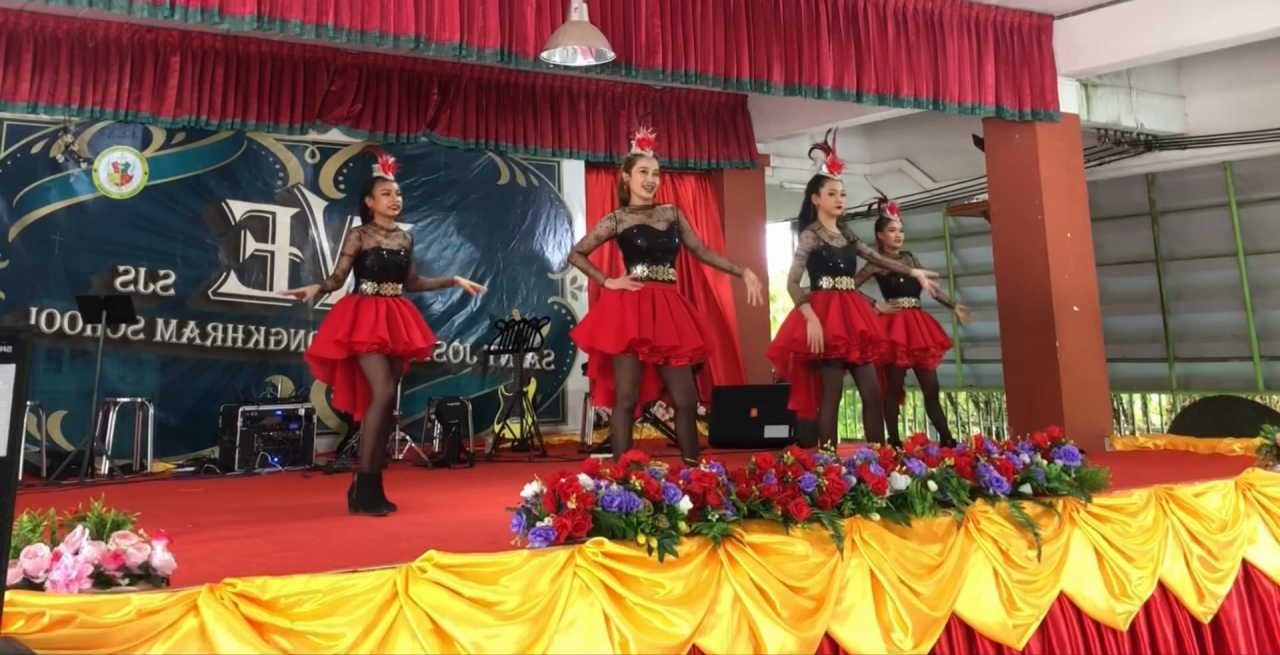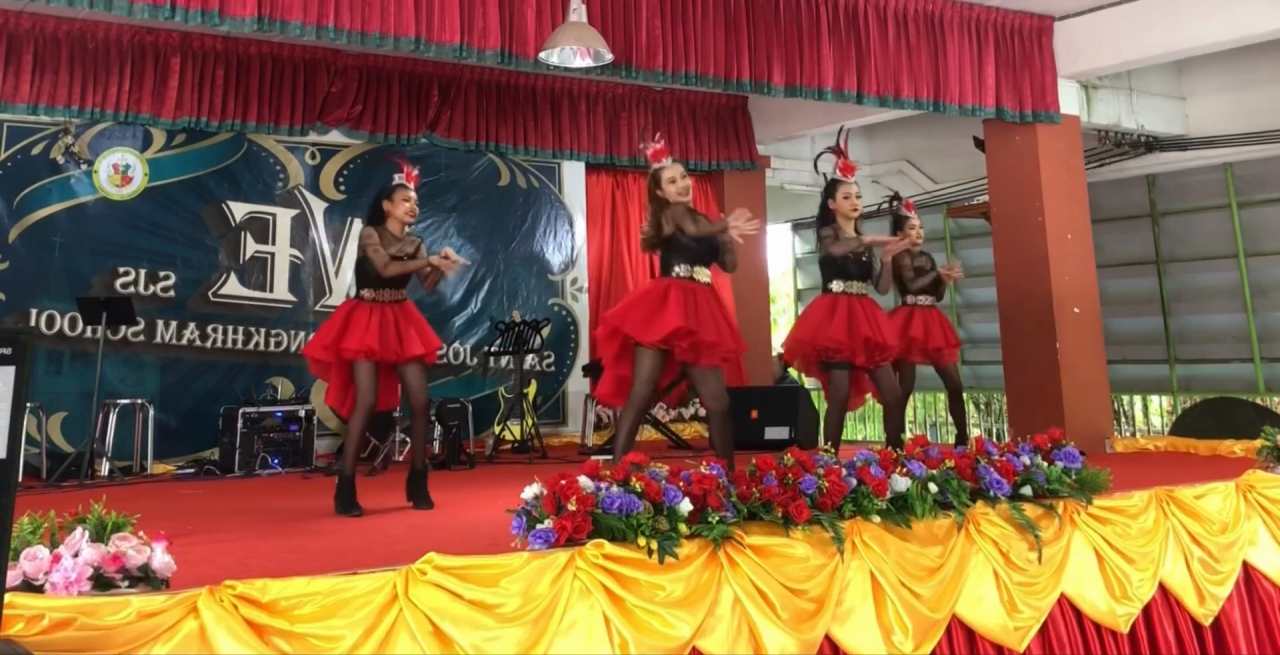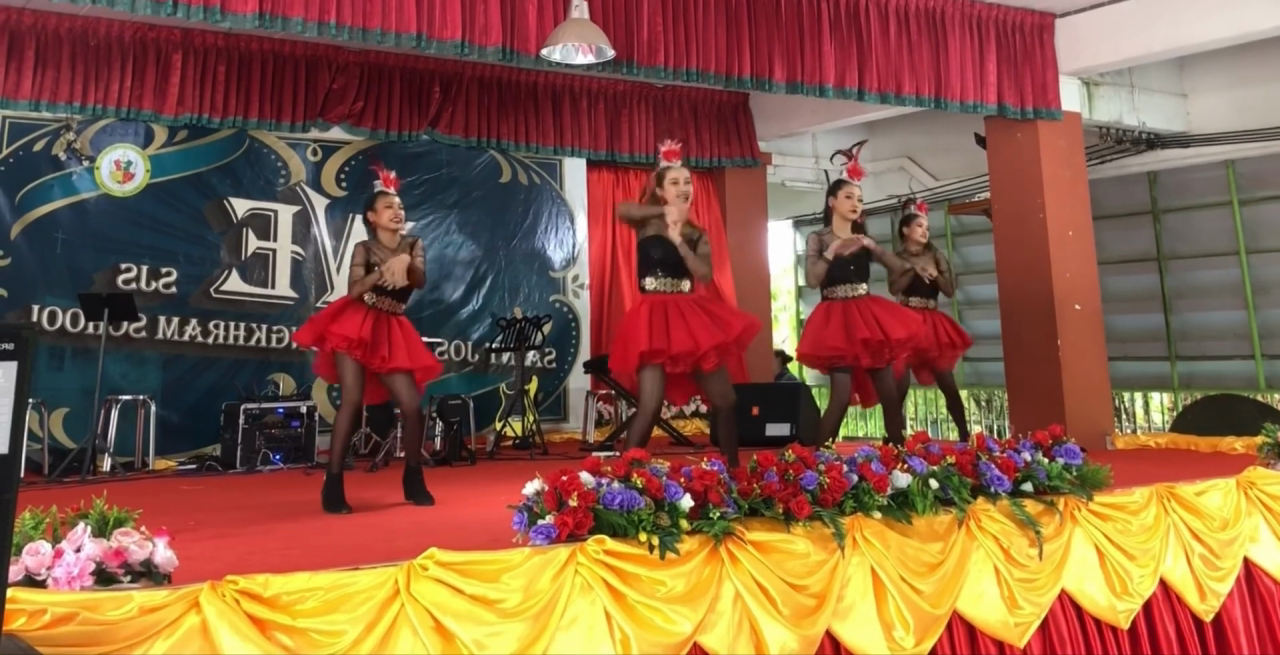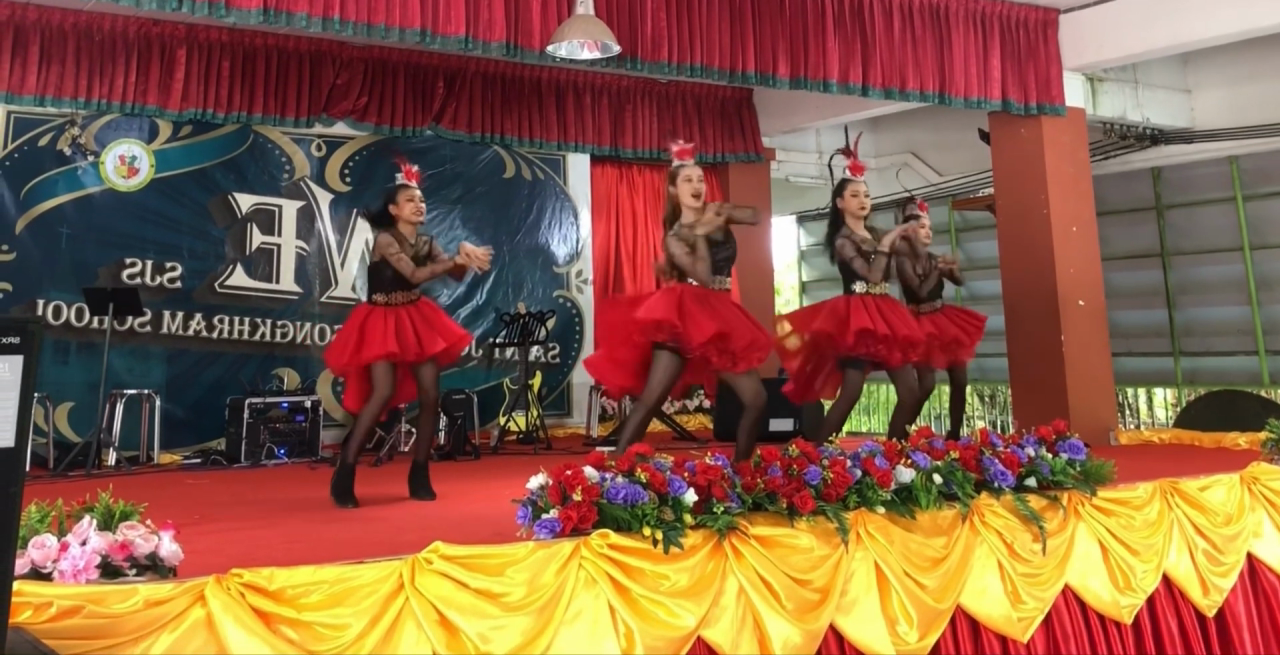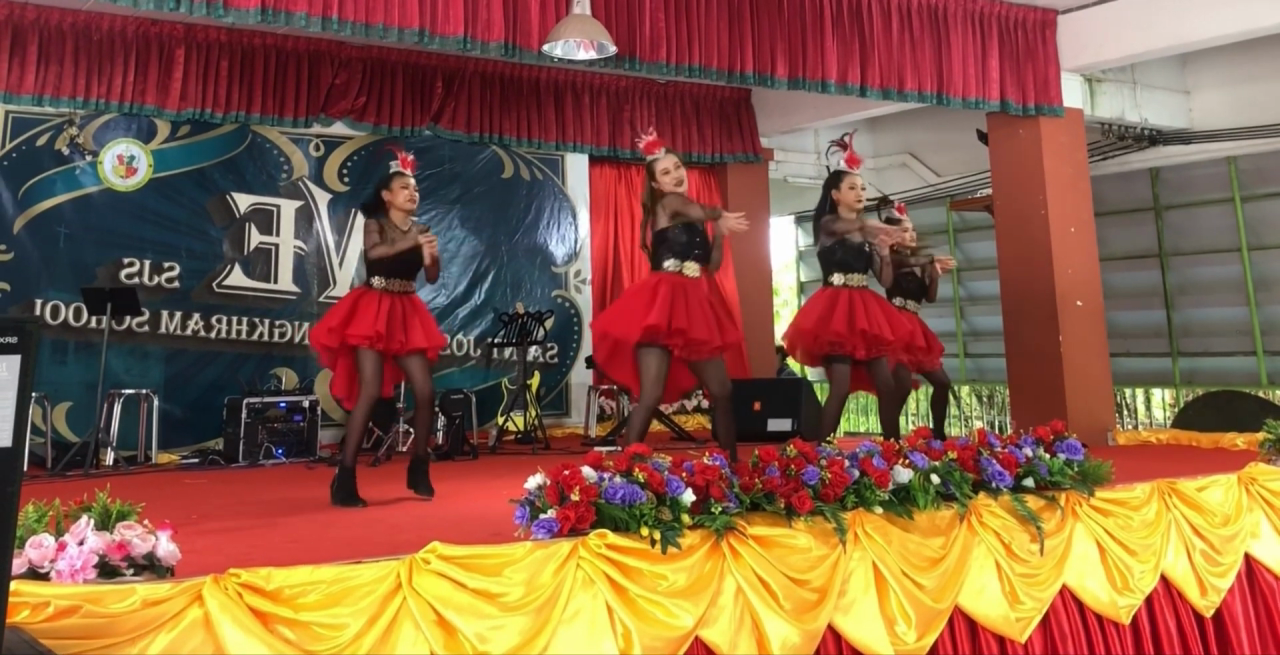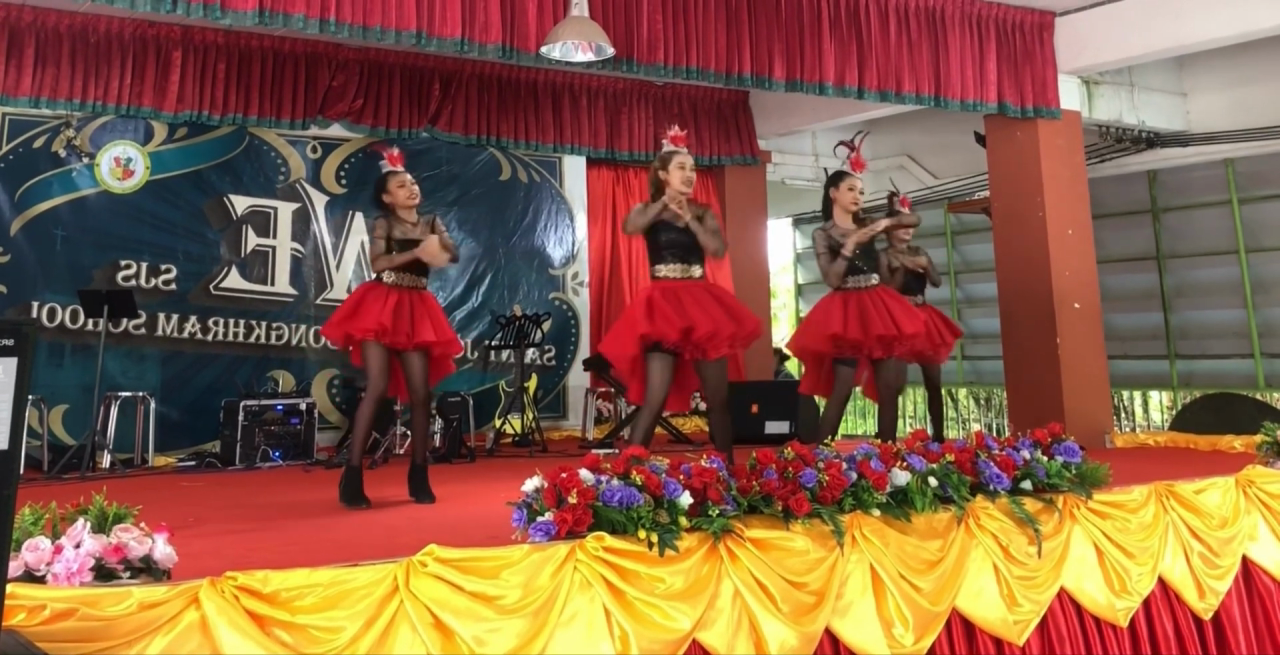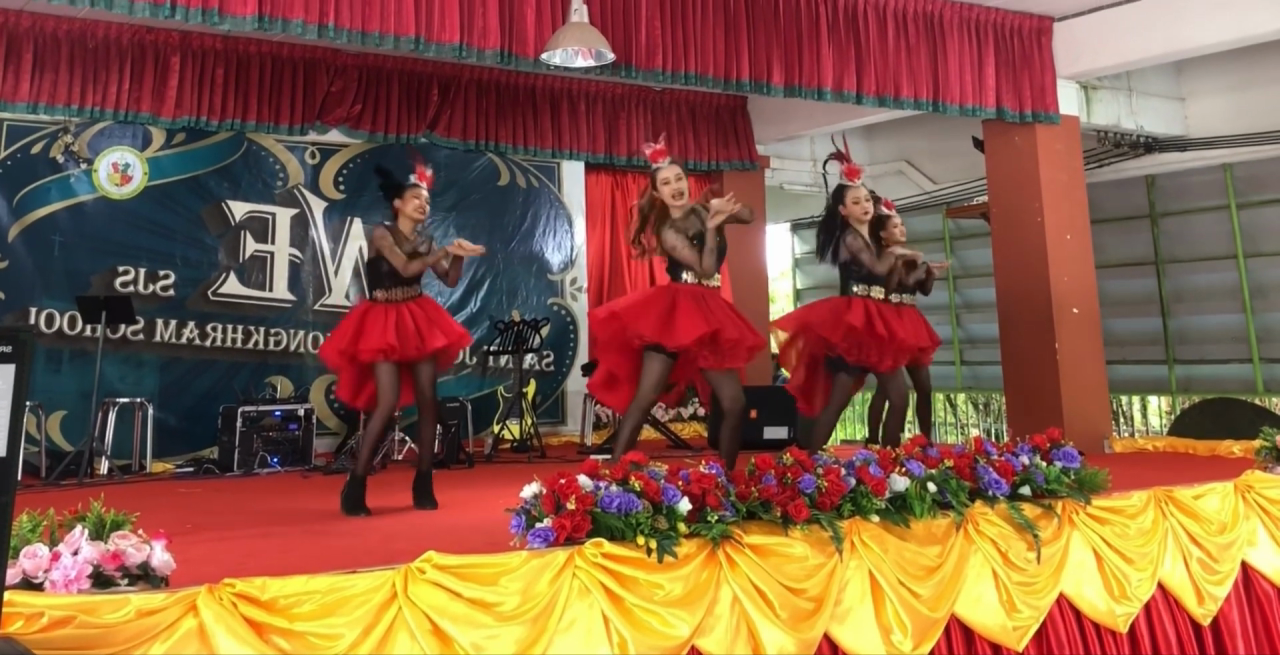
dt=0.5s
person 1, frame 1
left shoulder: (405, 238)
right shoulder: (358, 235)
left elbow: (413, 281)
right elbow: (337, 278)
left wrist: (455, 281)
right wrist: (316, 289)
left hip: (397, 320)
right hip: (364, 318)
left knee: (389, 402)
right knee: (381, 396)
left ankle: (374, 485)
right ankle: (361, 488)
person 1, frame 2
left shoulder: (414, 242)
right shoulder: (370, 235)
left elbow: (429, 282)
right elbow: (386, 269)
left wrist: (442, 261)
right wrist: (430, 261)
left hip: (401, 322)
right hip: (366, 320)
left knee: (419, 400)
right knee: (366, 402)
left ankle: (417, 481)
right ankle: (346, 488)
person 1, frame 3
left shoulder: (414, 245)
right shoulder: (363, 249)
left elbow: (420, 283)
right elbow: (354, 289)
left wrist: (406, 268)
right wrist: (383, 272)
left hip: (393, 332)
right hip: (356, 325)
left knee: (413, 408)
right knee: (352, 402)
left ankle: (413, 478)
right ankle: (333, 485)
person 1, frame 4
left shoulder: (427, 243)
right shoulder: (385, 239)
left elbow: (456, 275)
right elbow: (413, 274)
left wrist: (468, 256)
right wrist: (456, 258)
left hip: (416, 321)
right hip: (382, 321)
left knee: (430, 399)
right knee: (382, 395)
left ankle: (419, 475)
right ankle: (345, 470)
person 1, frame 5
left shoulder: (421, 231)
right shoulder: (374, 225)
left elbow: (431, 276)
right elbow: (374, 252)
left wrist: (431, 253)
right wrist: (414, 241)
left hip: (406, 316)
right hip: (373, 311)
left knee: (425, 394)
right knee: (370, 394)
left ankle: (418, 470)
right ankle: (345, 478)
person 1, frame 6
left shoulder: (431, 223)
right shoulder: (383, 223)
left elbow: (451, 254)
right elbow: (377, 263)
left wrist: (438, 246)
right wrist: (417, 252)
left hip: (415, 310)
right hip: (381, 306)
left knee: (421, 395)
right knee: (377, 389)
left ankle: (418, 474)
right ankle: (352, 474)
person 1, frame 7
left shoulder: (426, 242)
right shoulder: (381, 234)
left elbow: (450, 281)
right elbow: (406, 269)
left wrist: (457, 255)
right wrist: (446, 252)
left hip: (416, 319)
right hip: (381, 320)
left knee: (427, 400)
right knee: (387, 403)
left ankle: (423, 482)
right ankle: (355, 485)
person 2, frame 1
left shoulder: (672, 214)
right shoulder: (616, 220)
left elbow: (701, 251)
right elbow: (577, 254)
left wrist: (742, 271)
right wrist: (608, 281)
left hip: (670, 310)
right hip: (631, 311)
left knee: (686, 401)
right knee: (626, 400)
person 2, frame 2
left shoulder: (706, 224)
right shoulder: (670, 214)
left elbow: (730, 265)
right elbow: (697, 228)
left wrist: (730, 233)
right wrist: (727, 229)
left hip: (699, 311)
right hip: (665, 306)
left knee: (719, 404)
right knee: (638, 397)
person 2, frame 3
left shoulder: (698, 233)
right shoulder: (647, 223)
left elbow: (704, 275)
right elbow: (622, 211)
left wrist: (679, 240)
right wrist: (663, 213)
left hip: (692, 317)
right hip: (652, 320)
left knee: (725, 403)
right knee: (650, 407)
person 2, frame 4
left shoulder: (718, 212)
right shoulder: (675, 236)
left elbow: (749, 215)
right elbow: (703, 276)
left wrist: (723, 213)
right wrist: (701, 233)
left hip: (720, 318)
right hip: (681, 316)
left knee: (756, 398)
right knee: (650, 400)
person 2, frame 5
left shoulder: (693, 212)
right shoulder: (667, 205)
left elbow: (713, 264)
right elbow: (704, 211)
left wrist: (722, 228)
right wrist: (719, 218)
left hip: (695, 304)
right hip: (663, 304)
left knee: (722, 392)
right knee: (651, 398)
person 2, frame 6
left shoulder: (703, 213)
right shoulder: (649, 211)
left elbow: (717, 248)
right elbow: (629, 227)
left wrist: (689, 216)
right wrist: (662, 204)
left hip: (702, 305)
right hip: (664, 307)
left knee: (719, 398)
right knee: (656, 400)
person 2, frame 7
left shoulder: (705, 209)
right shoulder: (666, 231)
left elbow: (747, 215)
right elbow: (701, 267)
left wrist: (720, 208)
right wrist: (712, 225)
left hip: (712, 316)
right hip: (675, 311)
left knee: (735, 405)
right knee: (642, 402)
person 3, frame 1
left shoulder: (846, 236)
right shoulder: (809, 235)
left elbow: (877, 259)
right elbow: (792, 283)
left wrist: (914, 272)
right wrist: (811, 318)
left hip: (854, 314)
right hip: (826, 318)
left knee: (873, 393)
right knee: (831, 395)
person 3, frame 2
left shoulder: (865, 242)
right shoulder: (829, 233)
left elbow: (882, 289)
right elbow: (843, 248)
left wrist: (887, 258)
right wrist: (870, 240)
left hip: (865, 317)
right hip: (834, 318)
left knee: (893, 395)
right knee: (839, 397)
person 3, frame 3
left shoulder: (865, 240)
right shoulder: (818, 239)
left elbow: (899, 268)
right elbow: (812, 279)
left wrist: (871, 245)
right wrist: (832, 249)
left hip: (870, 316)
right hip: (836, 321)
left knee: (891, 395)
right knee: (841, 398)
person 3, frame 4
left shoulder: (875, 233)
right shoulder: (842, 240)
right elbow: (873, 275)
left wrist: (900, 235)
right wrist: (886, 244)
left hip: (884, 316)
right hip: (856, 317)
left knee: (911, 393)
right knee: (850, 394)
person 3, frame 5
left shoulder: (867, 237)
right shoulder: (830, 223)
left elbow: (886, 282)
right elbow: (858, 225)
left wrist: (885, 253)
right wrist: (881, 229)
left hip: (866, 310)
right hip: (837, 311)
left knee: (887, 387)
right knee: (840, 390)
person 3, frame 6
left shoulder: (866, 225)
right shoulder: (822, 234)
left elbow: (914, 221)
right elbow: (832, 280)
left wrist: (885, 223)
right wrist: (851, 245)
left hip: (878, 307)
right hip: (846, 312)
left knee: (891, 387)
right knee: (841, 390)
person 3, frame 7
left shoulder: (872, 241)
right shoulder: (848, 238)
left elbow: (888, 284)
right elbow: (879, 268)
left wrist: (898, 258)
right wrist: (900, 253)
left hip: (876, 321)
right hip: (851, 321)
left knee: (899, 398)
right knee: (836, 400)
person 4, frame 1
left shoulder: (910, 259)
right shoulder: (876, 263)
right elbow: (852, 286)
left wrist: (954, 305)
right wrist: (875, 303)
left hip: (919, 323)
right hip: (894, 325)
left knee: (931, 387)
right knee: (895, 388)
left ankle: (946, 438)
right ankle: (894, 441)
person 4, frame 2
left shoulder: (927, 257)
right shoulder: (901, 256)
left elbow: (938, 295)
right elbow: (912, 284)
left wrist: (945, 278)
right wrist: (937, 273)
left hip: (932, 322)
right hip: (909, 322)
left knee: (954, 384)
right knee: (905, 388)
left ankle: (963, 438)
person 4, frame 3
left shoulder: (936, 256)
right shoulder: (897, 258)
left elbow: (950, 291)
right elbow: (894, 289)
left wrist: (936, 274)
right wrist: (914, 270)
left hip: (933, 323)
left knee: (949, 387)
right knee: (901, 388)
left ankle: (965, 437)
person 4, frame 4
left shoulder: (933, 258)
right shoulder: (903, 260)
left elbow: (959, 281)
right elbow: (921, 291)
left wrist: (951, 268)
right wrist: (938, 269)
left hip: (945, 321)
right hip: (922, 324)
left knee: (959, 383)
right knee: (926, 386)
left ankle: (955, 434)
person 4, frame 5
left shoulder: (919, 261)
right shoulder: (893, 257)
left elbow: (929, 297)
right elbow: (910, 261)
left wrist: (935, 274)
right wrist: (933, 260)
left hip: (914, 327)
left knee: (942, 382)
right knee: (902, 389)
left ankle: (938, 434)
person 4, frame 6
left shoulder: (919, 252)
right shoulder: (883, 256)
left elbow: (936, 282)
right elbow: (889, 288)
left wrist: (925, 267)
right wrist: (904, 267)
left hip: (923, 318)
left knee: (935, 384)
left ankle: (938, 437)
person 4, frame 7
left shoulder: (908, 256)
left elbow: (925, 290)
right elbow: (904, 280)
left wrist: (932, 272)
right wrist: (926, 269)
left hip: (910, 320)
left knee: (924, 387)
right knee: (886, 387)
left ankle: (926, 442)
